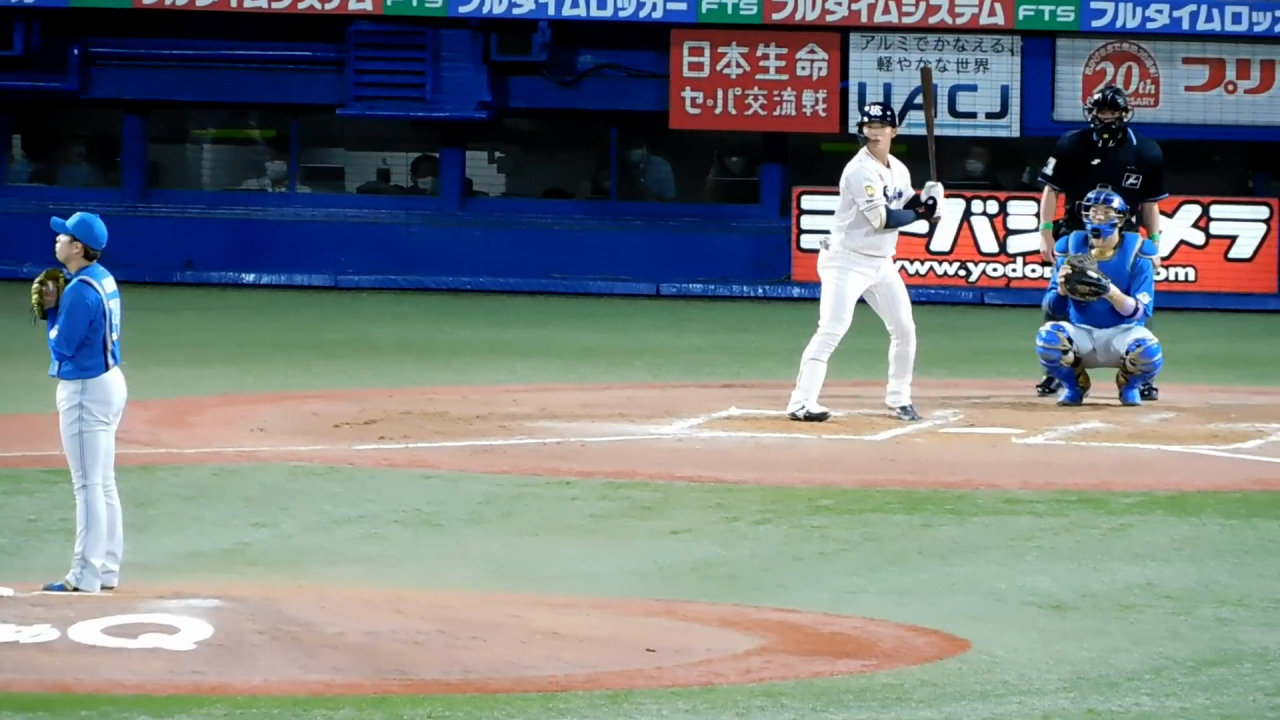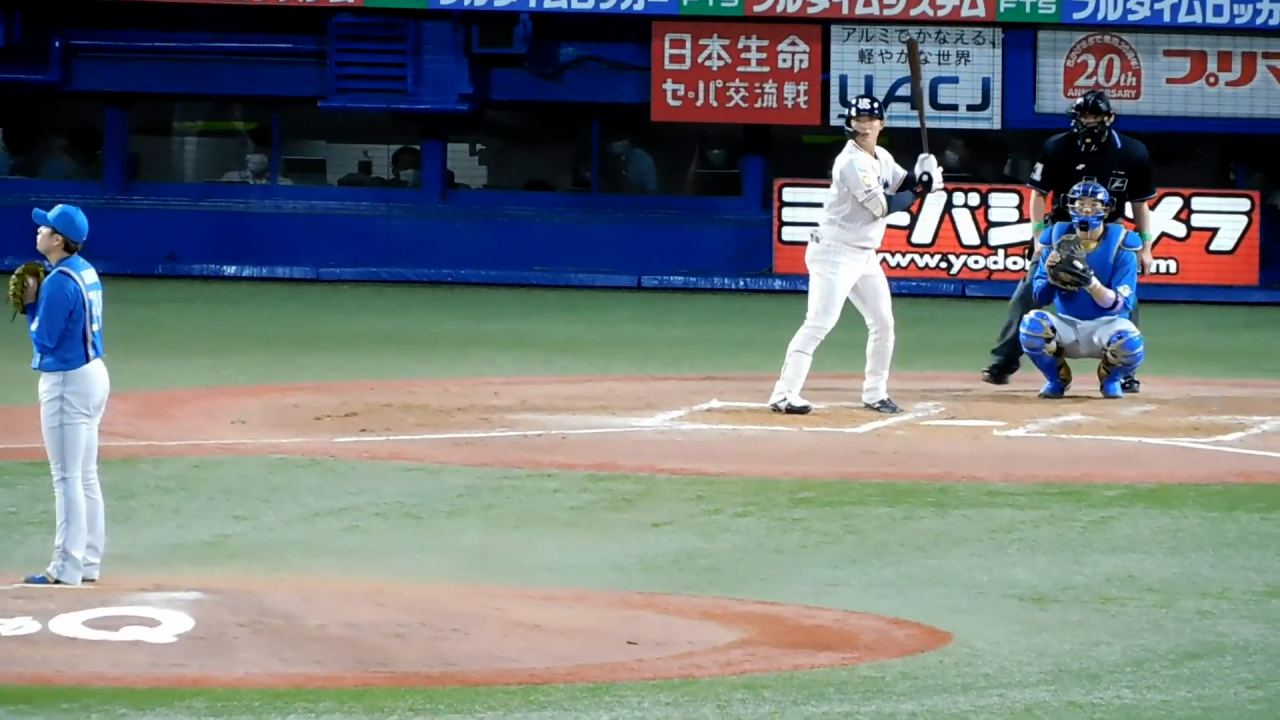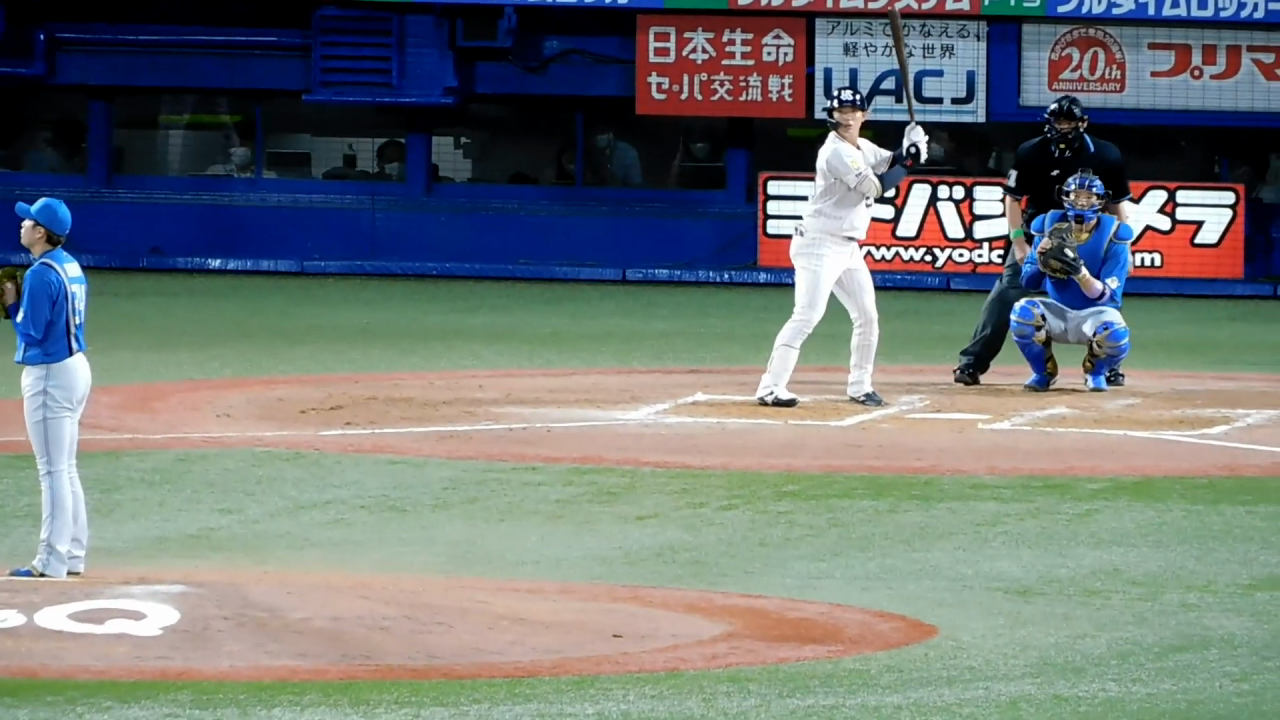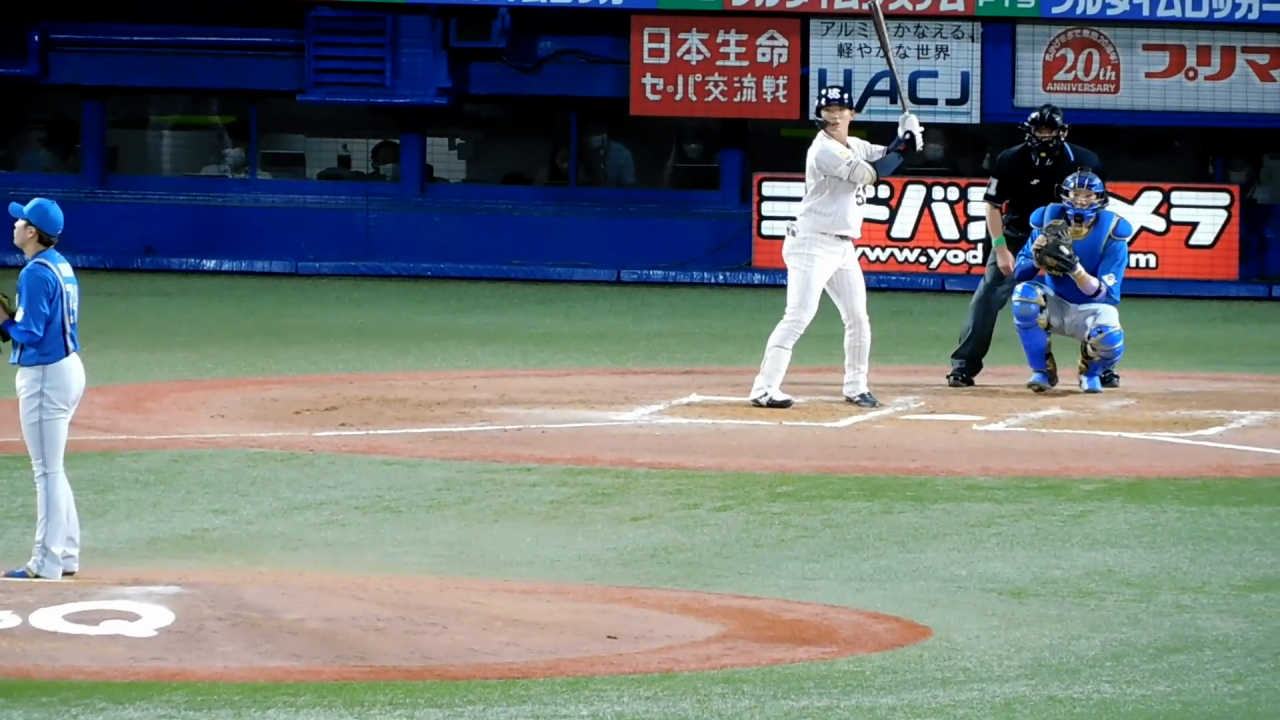
dt=0.2s
person 1, frame 1
left shoulder: (79, 290)
right shoulder: (102, 278)
left elbow: (62, 349)
left wrist: (52, 311)
right wrist: (57, 307)
left hip: (85, 390)
right hip: (107, 382)
left knee: (87, 486)
right knee: (103, 483)
left ankle: (85, 576)
right ankle: (106, 568)
person 1, frame 2
left shoulder: (59, 281)
right shoulder: (85, 271)
left elbow: (44, 341)
left wrist: (31, 305)
right wrist: (38, 302)
left hip: (68, 382)
right hip: (92, 374)
left knee: (67, 477)
right knee: (85, 476)
left ankle: (67, 569)
right ankle: (88, 561)
person 1, frame 3
left shoulder: (41, 273)
right shoulder: (69, 265)
left elbow: (30, 333)
left wrist: (11, 306)
right wrist: (19, 303)
left hip: (50, 375)
right hip: (73, 368)
left knee: (52, 470)
right knee: (65, 469)
left ankle: (52, 562)
right ankle: (71, 554)
person 1, frame 4
left shoulder: (35, 273)
right shoulder: (60, 265)
left hip: (45, 376)
right hip: (66, 369)
left knee: (47, 471)
right knee: (52, 469)
left ankle: (47, 564)
right ankle: (66, 554)
person 2, frame 1
left shoulder: (898, 168)
right shoulder: (860, 169)
left elbow: (906, 205)
right elbow: (882, 219)
left wrist: (927, 197)
right wrist: (922, 212)
left hip: (882, 262)
right hip: (846, 259)
left knee: (904, 327)
right knee: (832, 330)
left ankle: (900, 398)
right ankle: (801, 402)
person 2, frame 2
left shoulder: (882, 157)
right shoulder: (851, 162)
left elbow: (902, 184)
right elbow: (882, 206)
left wrist: (921, 173)
right wrist: (919, 190)
left hip: (866, 254)
right hip: (835, 252)
left knee: (883, 322)
right knee: (819, 323)
left ankle: (875, 392)
right ankle: (784, 394)
person 2, frame 3
left shoulder: (863, 147)
right shoulder: (835, 152)
left elbow: (890, 164)
right elbow: (875, 186)
left wrist: (908, 147)
right wrist: (909, 162)
left hip: (849, 247)
right hip: (819, 244)
left knee: (867, 316)
right knee: (806, 316)
left ankle: (860, 386)
right ankle: (770, 388)
person 2, frame 4
left shoulder: (854, 145)
right shoulder: (824, 150)
left elbow: (884, 156)
right elbow: (870, 174)
left wrist: (902, 137)
right wrist: (905, 148)
left hip: (843, 246)
right hip: (812, 243)
left knee: (858, 318)
right knee: (798, 316)
left ankle: (856, 387)
right ankle: (764, 389)
person 3, frame 1
left shoulder: (1147, 152)
right shoulder: (1072, 144)
left elbow: (1150, 203)
right elbow: (1051, 190)
left wrist: (1154, 246)
right wrist: (1046, 235)
right hip: (1075, 234)
right ankle: (1054, 372)
person 3, frame 2
left shoulder: (1133, 153)
right shoulder: (1057, 147)
left elbow: (1141, 203)
right elbow: (1038, 193)
left wrist: (1145, 246)
right wrist: (1038, 236)
right knee: (1029, 291)
right ankle: (1002, 360)
person 3, frame 3
left shoulder: (1106, 156)
right shoulder: (1030, 153)
left elbow: (1116, 204)
right elbow: (1013, 199)
right wrist: (1018, 242)
right knee: (1005, 293)
right ankle: (972, 362)
person 3, frame 4
left shoulder: (1085, 162)
right shoulder: (1010, 160)
right elbow: (993, 207)
right wrist: (1001, 249)
right hip: (1017, 236)
right knee: (989, 295)
right ankle: (963, 366)
person 4, frame 1
left shoulder: (1136, 254)
right shoulder: (1072, 249)
left elbow: (1142, 311)
right elbow: (1054, 308)
left wrist: (1111, 291)
right wrist: (1062, 288)
left hip: (1123, 333)
right hip: (1083, 333)
left knee: (1149, 353)
right knee: (1047, 337)
left ankle: (1129, 385)
right ankle: (1075, 385)
person 4, frame 2
left shoulder: (1121, 246)
right shoulder: (1057, 239)
left elbow: (1121, 305)
right elbow: (1041, 297)
left wrist: (1091, 283)
right wrist: (1051, 275)
left hip: (1106, 324)
right hip: (1067, 324)
left knee: (1131, 345)
right knee: (1031, 326)
left ankle: (1110, 378)
right ankle: (1057, 378)
person 4, frame 3
left shoulder: (1113, 237)
right shoulder: (1050, 226)
left elbow: (1108, 296)
right elbow: (1027, 283)
left wrist: (1080, 272)
right wrist: (1040, 263)
left hip: (1095, 313)
right hip: (1056, 312)
left knee: (1116, 338)
right knee: (1022, 312)
left ankle: (1095, 371)
right ankle: (1043, 372)
person 4, frame 4
left shoulder: (1112, 233)
right shoulder: (1048, 221)
left elbow: (1104, 293)
right elbow: (1019, 275)
left wrist: (1076, 270)
right wrist: (1036, 260)
left hip: (1094, 309)
right hip: (1056, 304)
left knee: (1110, 341)
right knee: (1024, 293)
left ankle: (1090, 371)
right ankle: (1043, 371)
